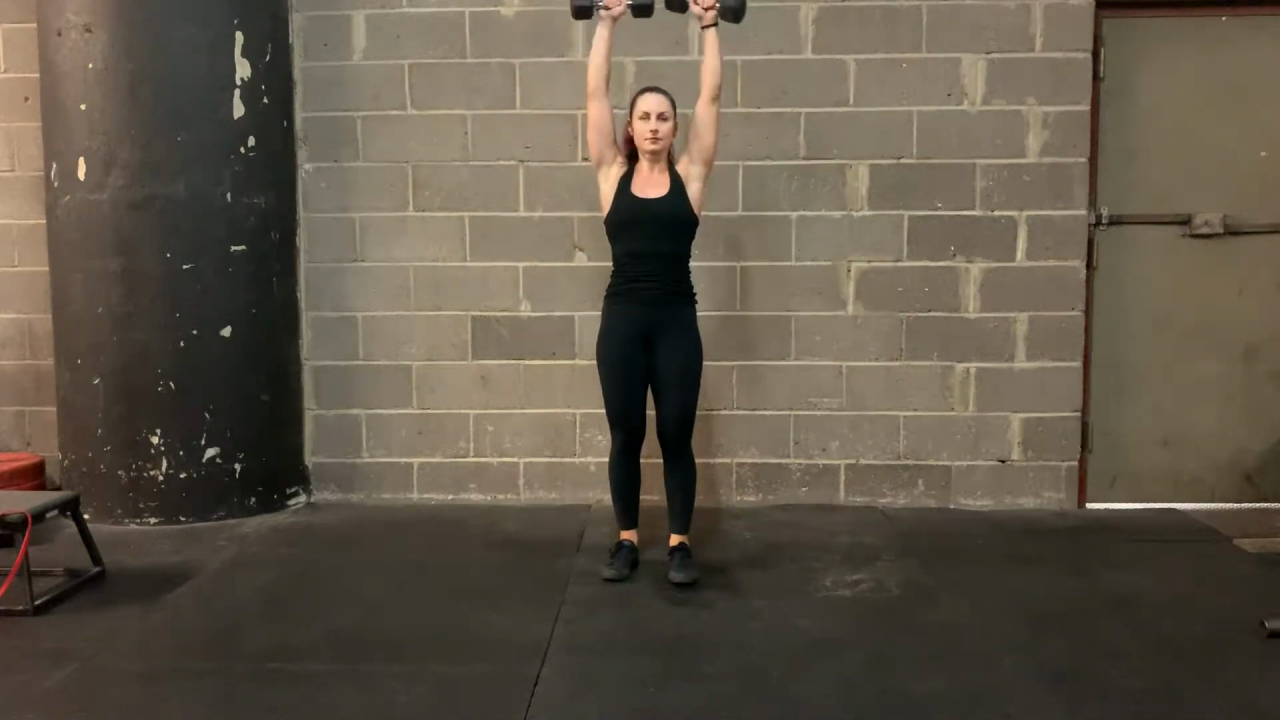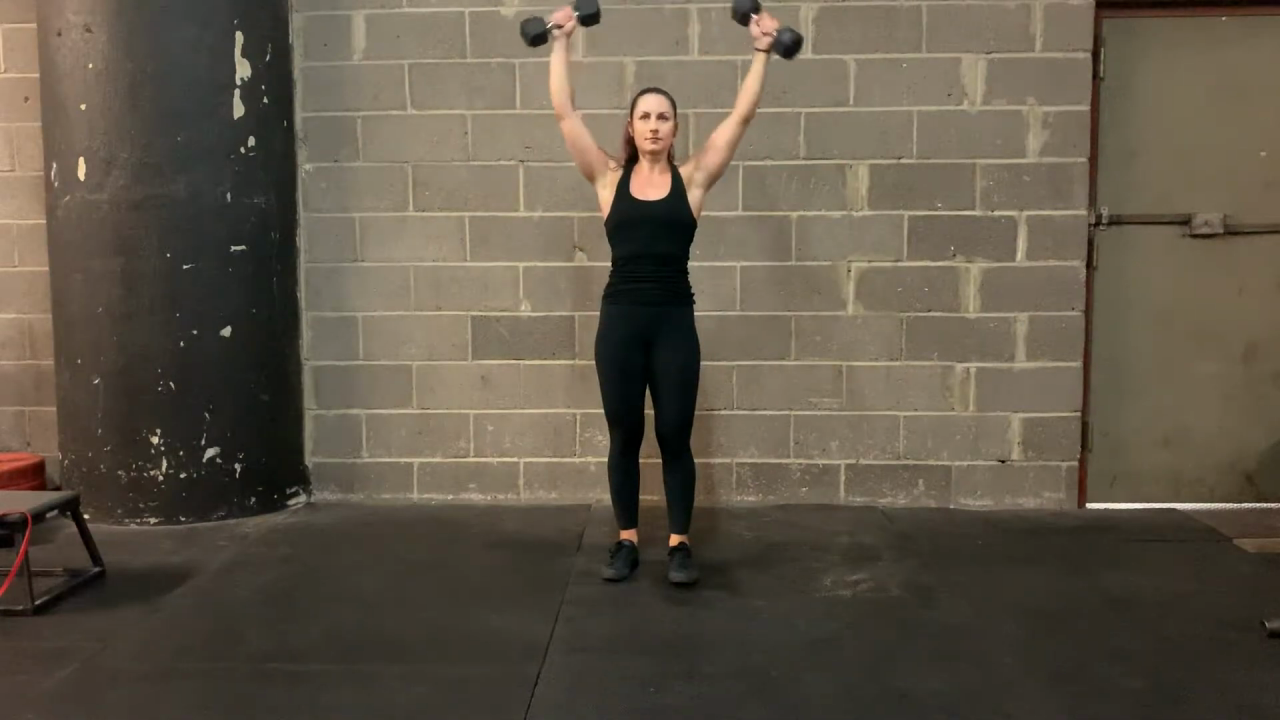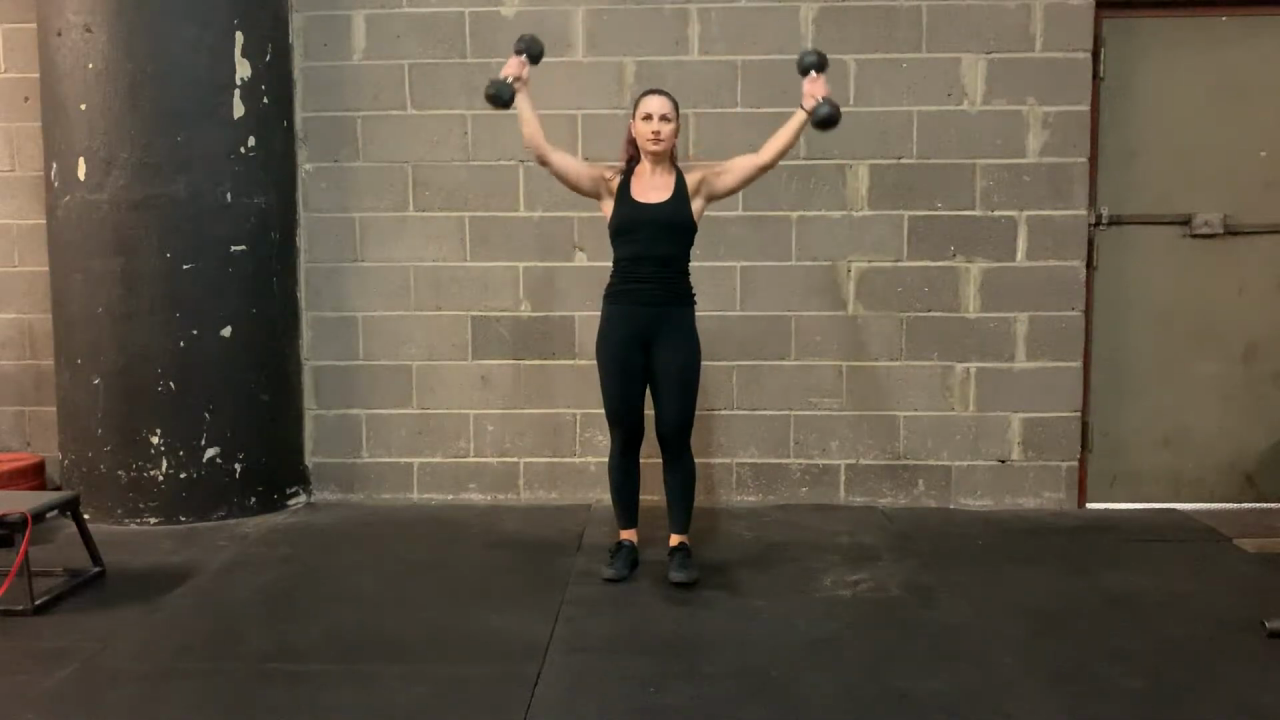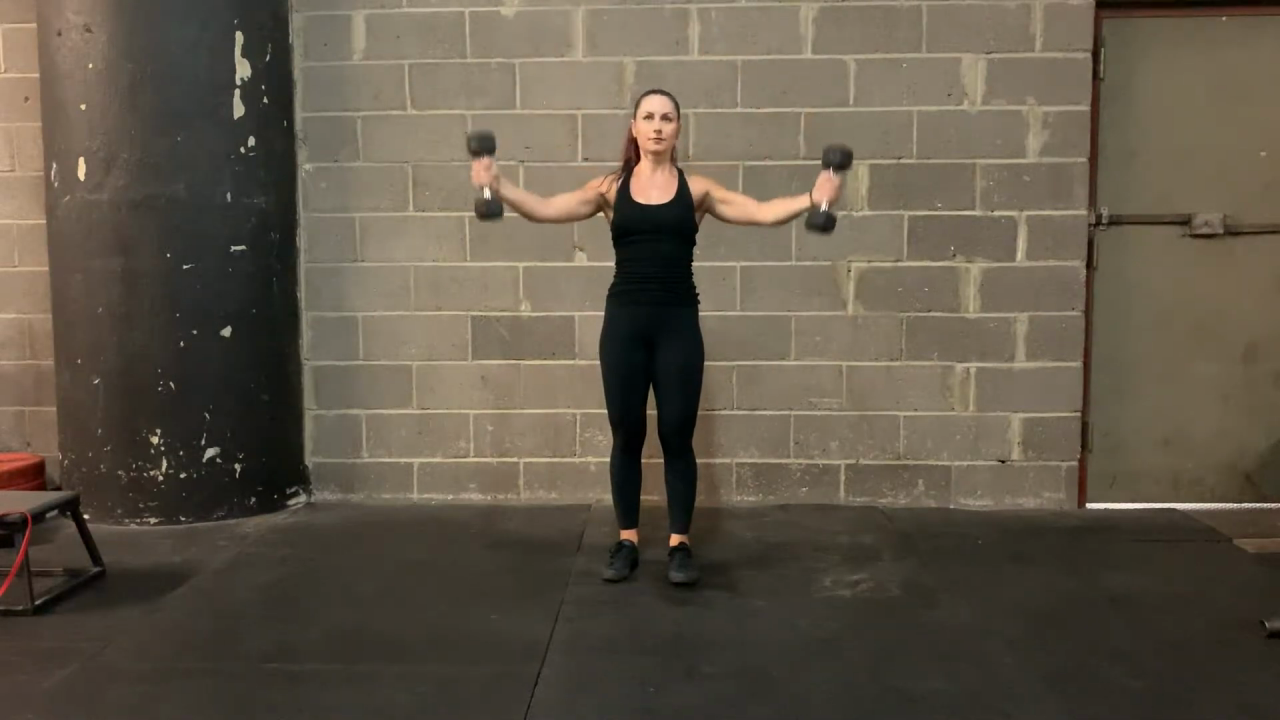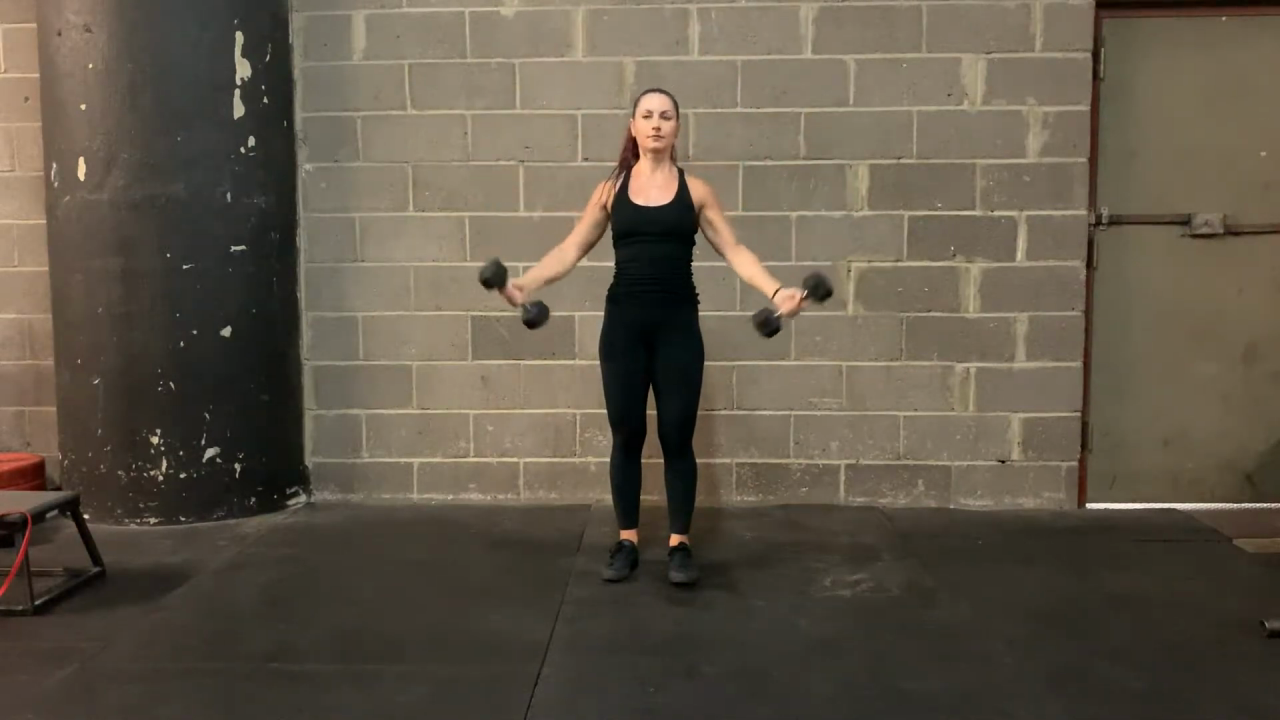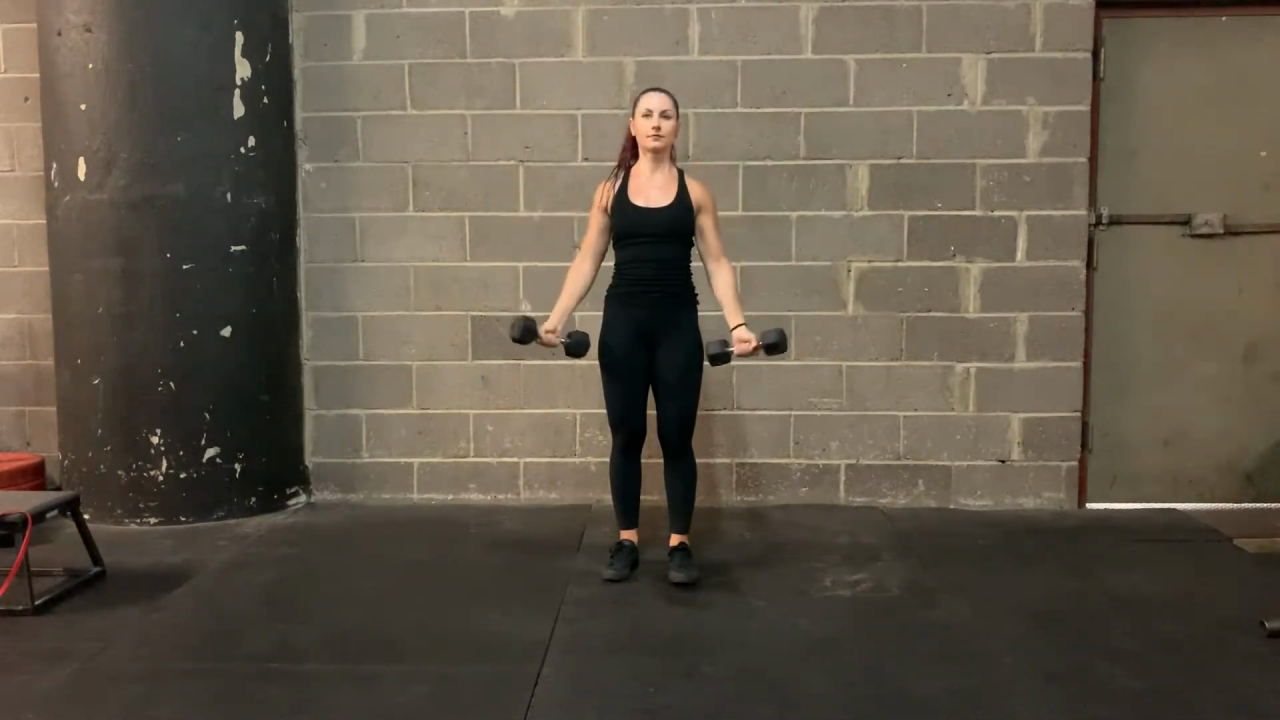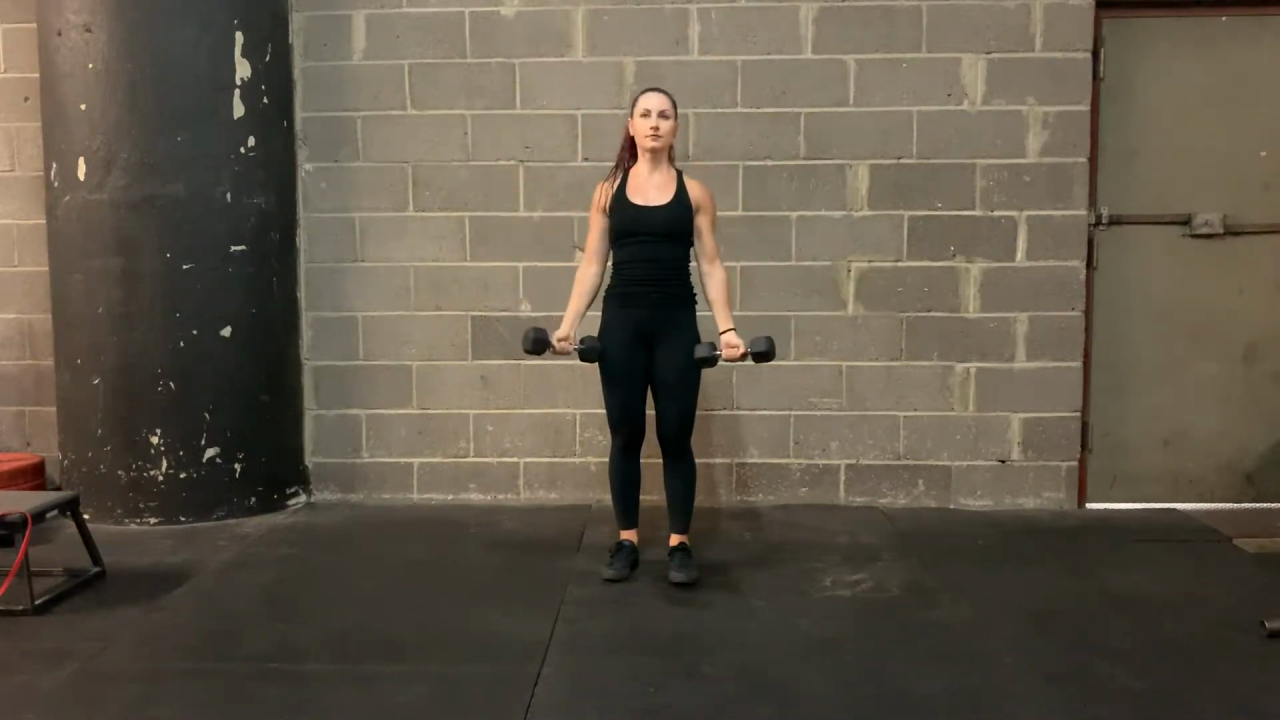
dt=0.4s
person 1, frame 1
left shoulder: (689, 177)
right shoulder: (613, 176)
left elbow: (710, 99)
right elbow: (594, 95)
left hip: (676, 321)
right hip: (622, 319)
left knee: (676, 437)
right knee: (626, 436)
left ankle: (679, 543)
right ankle: (627, 539)
person 1, frame 2
left shoulder: (691, 179)
right shoulder: (610, 179)
left elbow: (740, 117)
right elbow: (565, 115)
left wrist: (761, 51)
left hip: (673, 322)
right hip: (620, 320)
left knee: (675, 437)
right knee: (624, 436)
left ankle: (679, 543)
right ankle: (626, 540)
person 1, frame 3
left shoulder: (695, 186)
right shoulder: (610, 184)
left elbow: (765, 158)
right elbow: (546, 155)
left wrist: (805, 109)
right wrist: (521, 93)
left hip: (675, 322)
right hip: (621, 320)
left knee: (675, 436)
right knee: (624, 436)
left ankle: (679, 543)
right ankle: (626, 541)
person 1, frame 4
left shoulder: (696, 188)
right shoulder: (611, 187)
left elbow: (760, 211)
right elbow: (545, 209)
left wrist: (813, 199)
right wrist: (498, 186)
left hip: (678, 321)
right hip: (624, 319)
left knee: (677, 436)
right knee: (626, 435)
left ankle: (679, 543)
right ankle: (626, 540)
person 1, frame 5
left shoulder: (695, 190)
right shoulder: (610, 189)
left elbow: (734, 250)
right elbow: (571, 248)
left wrist: (776, 291)
right wrist: (525, 282)
left hip: (678, 322)
right hip: (624, 321)
left knee: (677, 437)
right knee: (626, 436)
left ankle: (679, 544)
right ankle: (626, 541)
person 1, frame 6
left shoulder: (695, 191)
right shoulder: (610, 189)
left elbow: (717, 262)
right elbow: (587, 259)
left wrist: (737, 323)
right wrist: (558, 316)
left hip: (678, 322)
right hip: (623, 321)
left knee: (677, 438)
right knee: (626, 436)
left ankle: (679, 545)
right ankle: (626, 542)
person 1, frame 7
left shoulder: (694, 191)
right shoulder: (609, 190)
left elbow: (711, 264)
right elbow: (592, 263)
left wrist: (726, 328)
right wrist: (569, 323)
left hip: (676, 323)
right hip: (621, 321)
left knee: (676, 437)
right knee: (625, 436)
left ankle: (679, 544)
right ankle: (626, 541)
